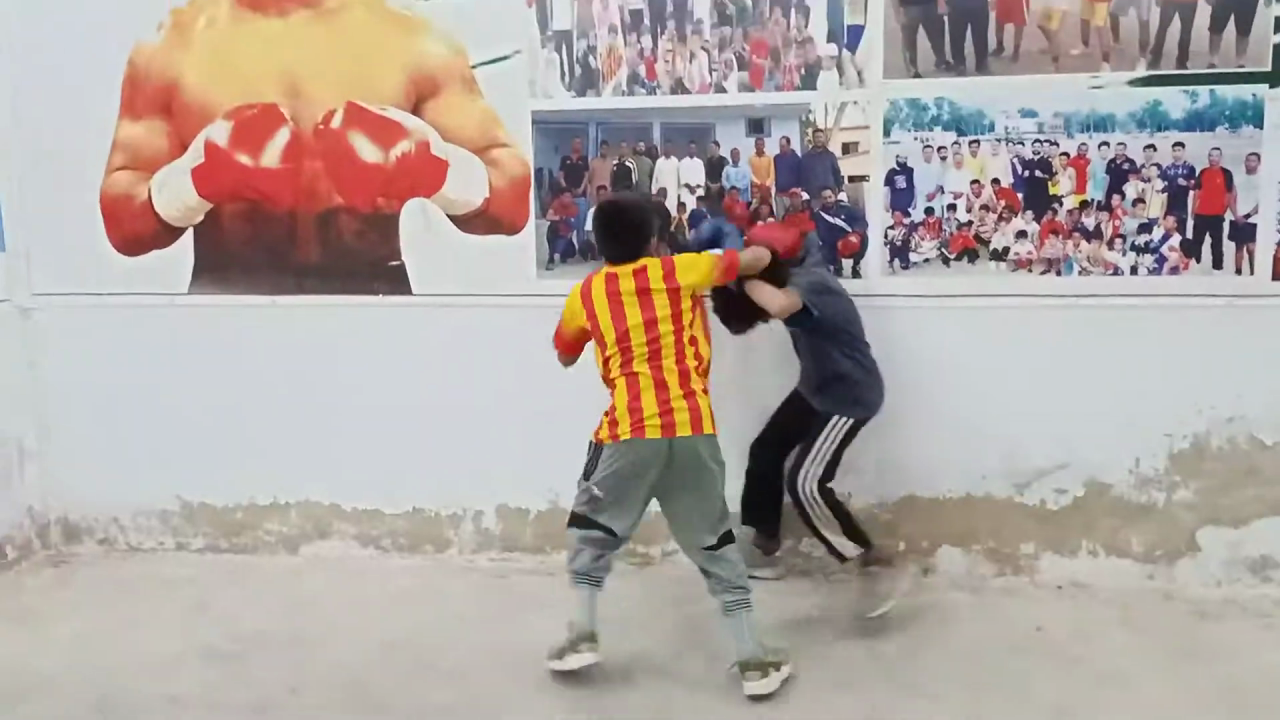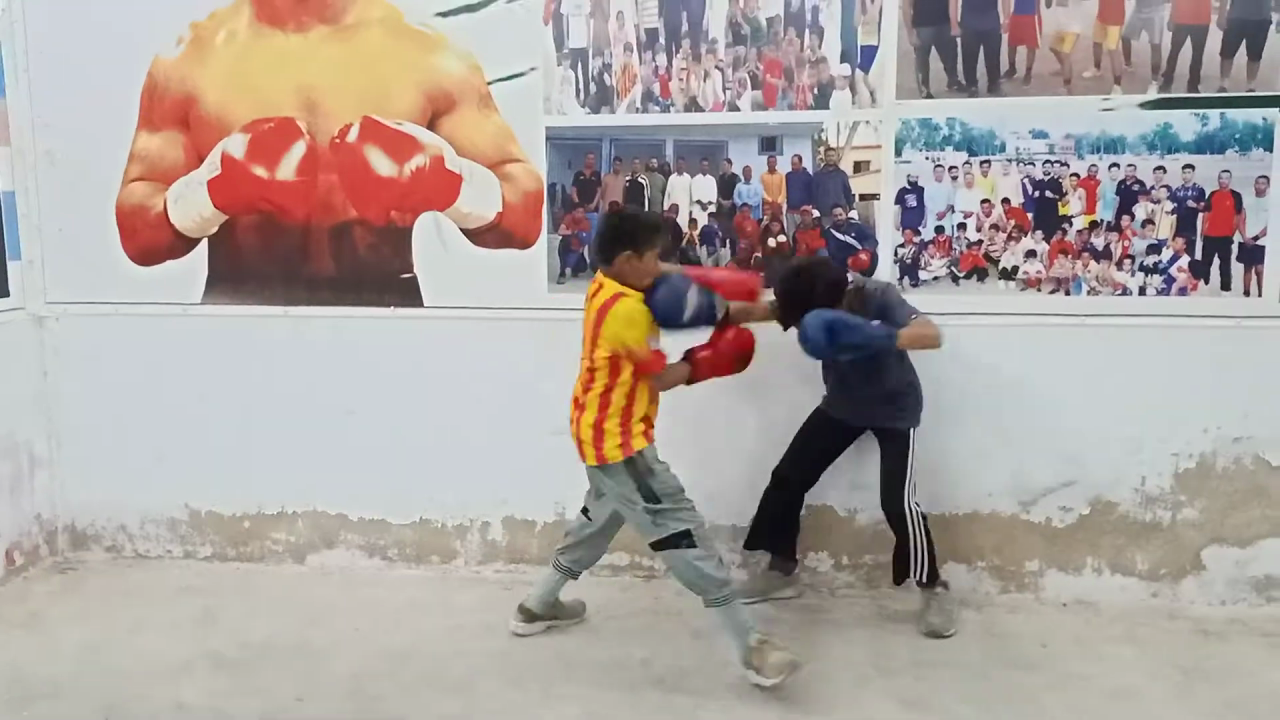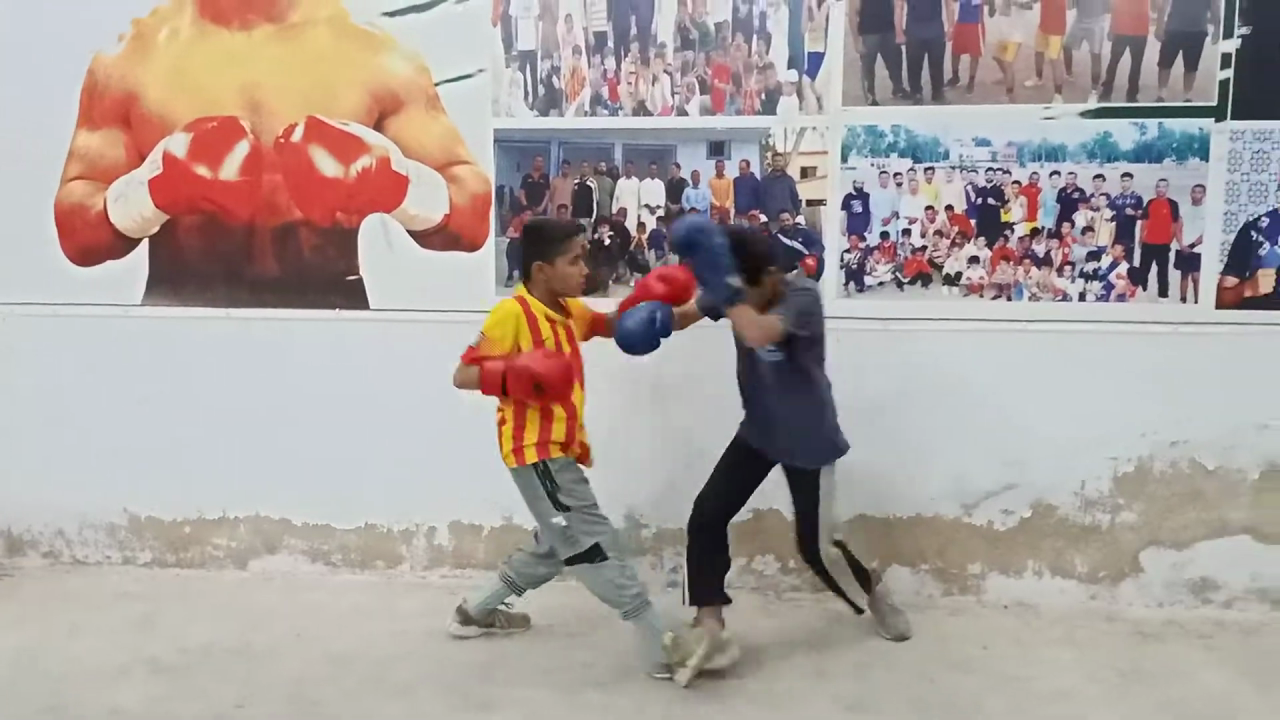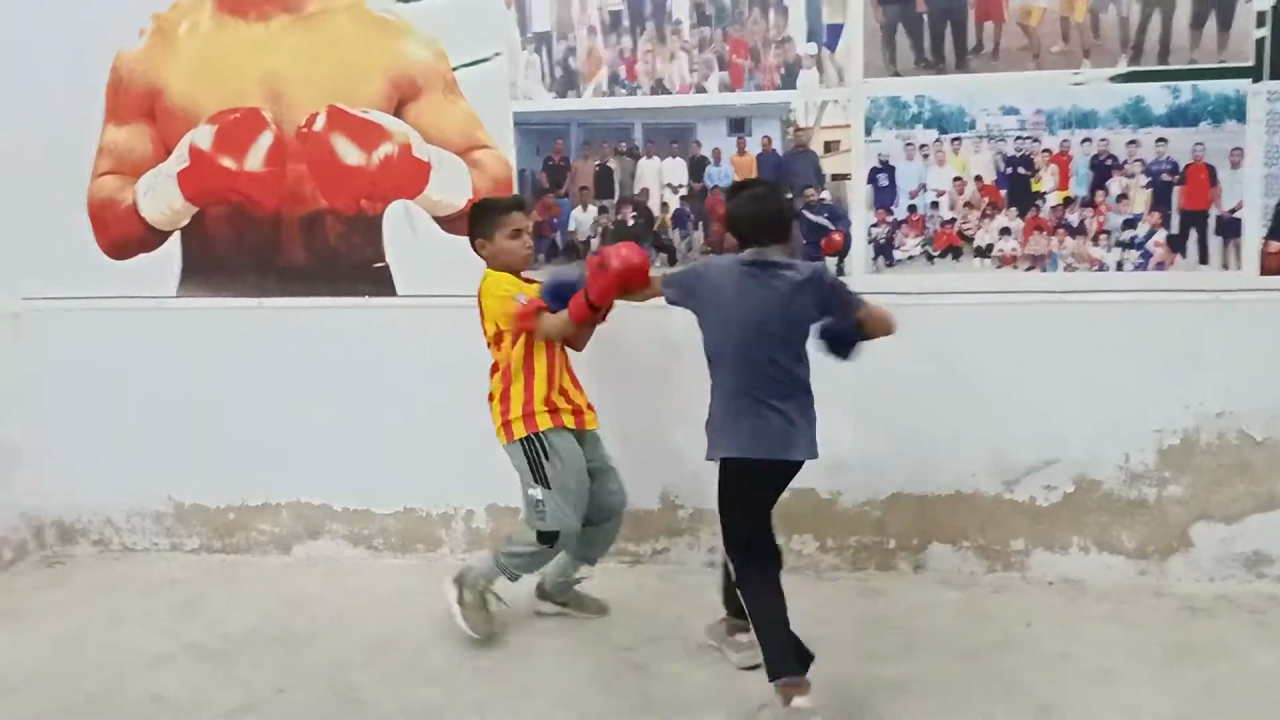
dt=0.3s
person 1, frame 1
left shoulder: (583, 295)
right shoulder: (676, 271)
left elbow: (563, 354)
right elbow: (752, 258)
right wrist: (764, 247)
left hip: (626, 428)
right hip: (689, 429)
left knee: (595, 524)
right knee: (710, 537)
left ankle: (582, 633)
right ankle: (753, 657)
person 1, frame 2
left shoulder: (610, 288)
right shoulder: (627, 311)
right elbow: (663, 378)
right wrist: (707, 360)
left hip: (601, 435)
right hip: (617, 440)
left knee: (603, 514)
right knee: (680, 532)
left ankle: (537, 605)
right ankle: (750, 645)
person 1, frame 3
left shoulder: (567, 309)
right shoulder: (510, 316)
left elbow: (608, 325)
right elbow: (462, 376)
left wrist: (642, 300)
right wrist: (506, 376)
left hip: (561, 445)
right hip: (536, 449)
left knee: (565, 543)
right knee: (592, 543)
left ankle: (476, 610)
right ankle: (661, 648)
person 1, frame 4
left shoulder: (524, 288)
right shoulder: (498, 286)
left elbow: (575, 339)
right elbow: (555, 330)
left wrist: (601, 295)
right wrist: (595, 293)
left hip: (569, 416)
right hip: (534, 422)
left knee: (609, 504)
right knee: (557, 524)
left ankle: (556, 586)
right ankle: (473, 583)
person 2, frame 1
left shoulder: (809, 281)
right shoulder: (796, 266)
left elbow: (782, 305)
left wrist: (745, 279)
left hip: (850, 396)
right hip: (817, 387)
left knee: (804, 484)
right knee: (763, 455)
left ankle: (880, 565)
right ankle: (765, 547)
person 2, frame 2
left shoulder: (880, 296)
right shoulder: (815, 286)
left elbow: (932, 336)
left wrist: (876, 337)
left hip: (894, 408)
right hip: (842, 404)
left knee: (899, 504)
right knee: (788, 478)
left ankle: (934, 589)
right ankle: (781, 570)
person 2, frame 3
left shoulder: (802, 296)
right shoulder: (745, 290)
left elbow: (759, 334)
right elbow: (688, 313)
left wrist: (719, 278)
left hip: (807, 438)
right hip: (758, 430)
left knee: (817, 544)
right knee: (706, 515)
left ankle: (871, 592)
right ankle: (711, 628)
person 2, frame 4
left shoulder: (709, 276)
right shoulder: (813, 280)
left elbow: (646, 288)
right elbow: (882, 324)
right wrist: (850, 330)
left hip: (743, 437)
right hip: (792, 437)
left knee: (751, 552)
right knee: (747, 531)
right ankle: (741, 622)
person 3, frame 1
left shoulder: (412, 40)
right shoulder: (171, 45)
left elbow: (512, 202)
right elbow: (121, 224)
left wrist: (436, 171)
right wrist: (193, 181)
person 3, frame 2
left shoulder: (428, 57)
right shoulder: (190, 60)
left elbow: (525, 216)
right elbow: (136, 235)
left wrist: (450, 184)
right wrist: (210, 192)
person 3, frame 3
left shoulder: (374, 56)
right shoulder: (132, 56)
left elbow: (474, 218)
right elbow: (76, 235)
left wrist: (396, 186)
right wrist: (150, 193)
person 3, frame 4
left shoulder: (392, 42)
right shoulder: (156, 51)
left elbow: (494, 198)
right elbow: (109, 228)
left wrist: (420, 172)
right wrist: (178, 183)
